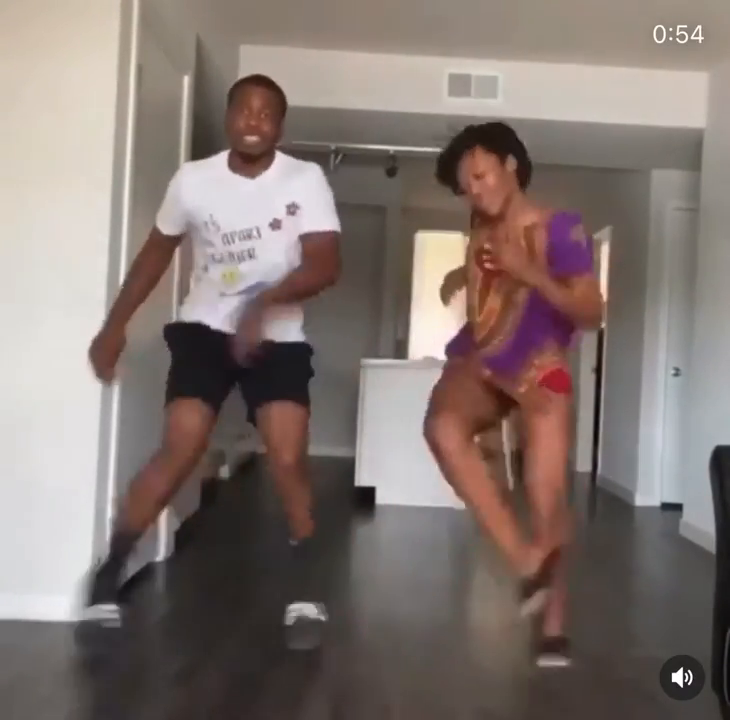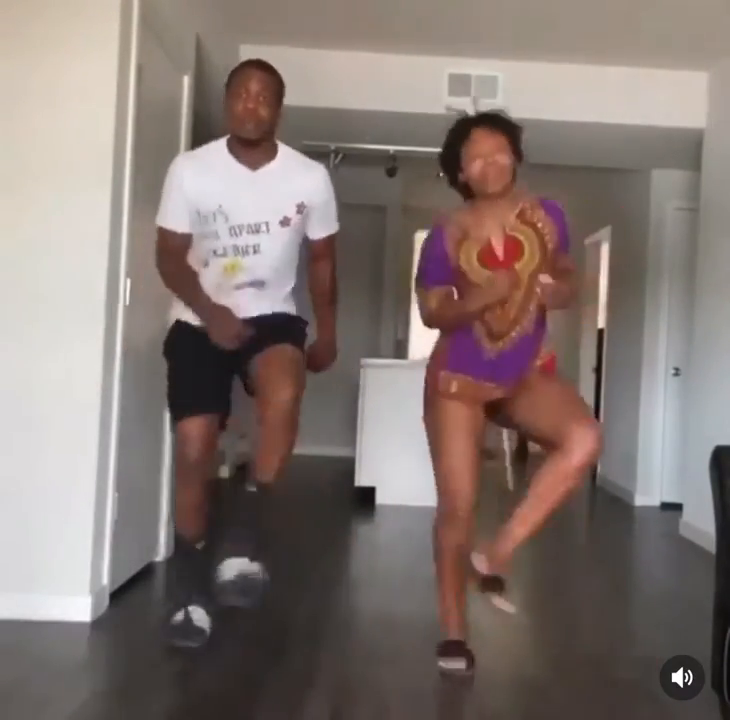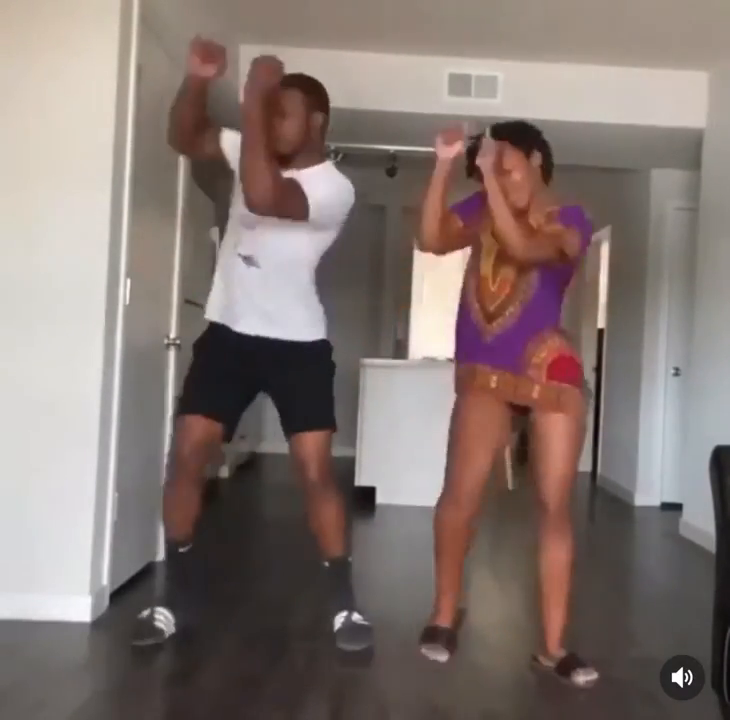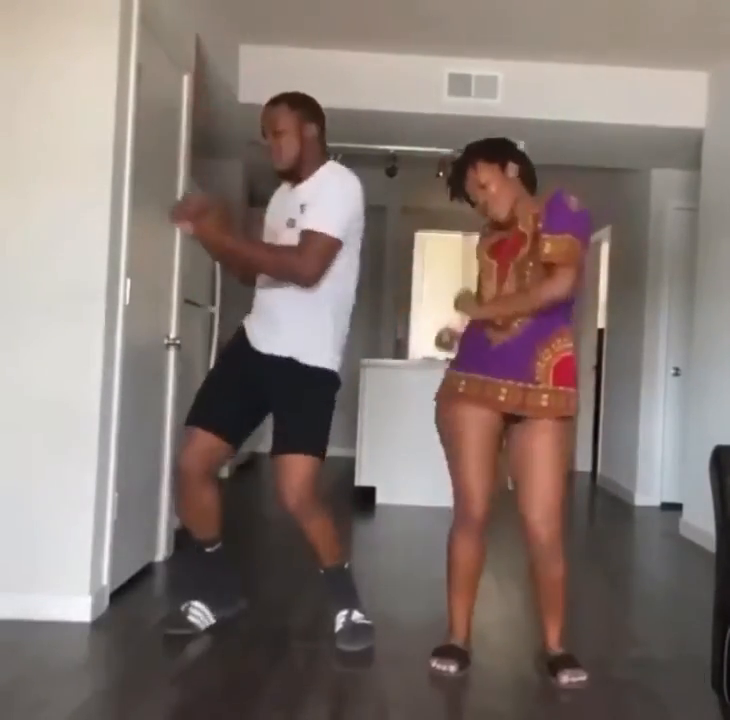
dt=0.5s
person 1, frame 1
left shoulder: (306, 180)
right shoulder: (192, 180)
left elbow: (326, 264)
right elbow: (157, 250)
left wrist: (263, 304)
right wrist: (115, 325)
left hip: (276, 340)
right hip: (205, 332)
left knee: (287, 455)
right knee: (178, 449)
left ankle: (303, 592)
right ankle: (105, 586)
person 1, frame 2
left shoulder: (311, 178)
right shoulder: (189, 169)
left elbow: (322, 259)
right elbow: (169, 257)
left wrist: (326, 332)
right wrist: (211, 310)
left hip: (271, 319)
right hip: (202, 325)
left knee: (283, 389)
right knee: (194, 452)
left ankle: (244, 533)
right ankle: (190, 592)
person 1, frame 3
left shoulder: (333, 187)
right shoulder: (253, 148)
left elbow: (263, 198)
right elbow: (186, 140)
left wrist: (256, 109)
right wrist: (197, 81)
left hip: (296, 343)
right hip: (229, 333)
left knee: (315, 471)
right knee: (187, 457)
left ankle: (343, 600)
right ankle: (178, 590)
person 1, frame 4
left shoulder: (339, 185)
right shoulder: (285, 194)
left elbow: (307, 267)
left wrist: (224, 236)
right wrist: (210, 233)
left hip: (308, 363)
right hip: (253, 347)
left knee: (297, 496)
right knee: (191, 464)
left ankle: (347, 603)
right ankle: (215, 585)
person 2, frame 1
left shoulder: (558, 230)
right shoulder: (483, 225)
left elbow: (589, 313)
left wrist: (526, 274)
right wrist: (463, 276)
left hip: (539, 375)
right hip: (475, 365)
left knee: (548, 505)
right knee: (442, 426)
left ankle: (552, 624)
right ankle: (525, 558)
person 2, frame 2
left shoulder: (546, 215)
right shoulder: (445, 236)
left elbow: (567, 276)
right elbow: (431, 313)
left wrist: (559, 291)
right wrist: (483, 297)
left hip: (527, 373)
right hip: (458, 377)
left knee: (583, 439)
right knee: (458, 504)
left ankle: (495, 554)
right ankle: (453, 630)
person 2, frame 3
left shoulder: (569, 223)
right shoulder: (481, 207)
left elbow: (524, 250)
right elbow: (431, 241)
left wrist: (494, 186)
right wrist: (443, 170)
left hip: (548, 376)
right hip: (482, 372)
left knee: (554, 508)
right knee: (462, 493)
left ankle: (553, 645)
right ankle: (444, 615)
person 2, frame 4
left shoulder: (561, 211)
right shoulder: (491, 237)
left elbow: (561, 284)
left wrist: (489, 307)
right wrist: (462, 331)
left hip: (542, 385)
right hip: (475, 381)
left knee: (543, 531)
right knee: (471, 513)
left ankle: (554, 645)
right ankle: (458, 636)
